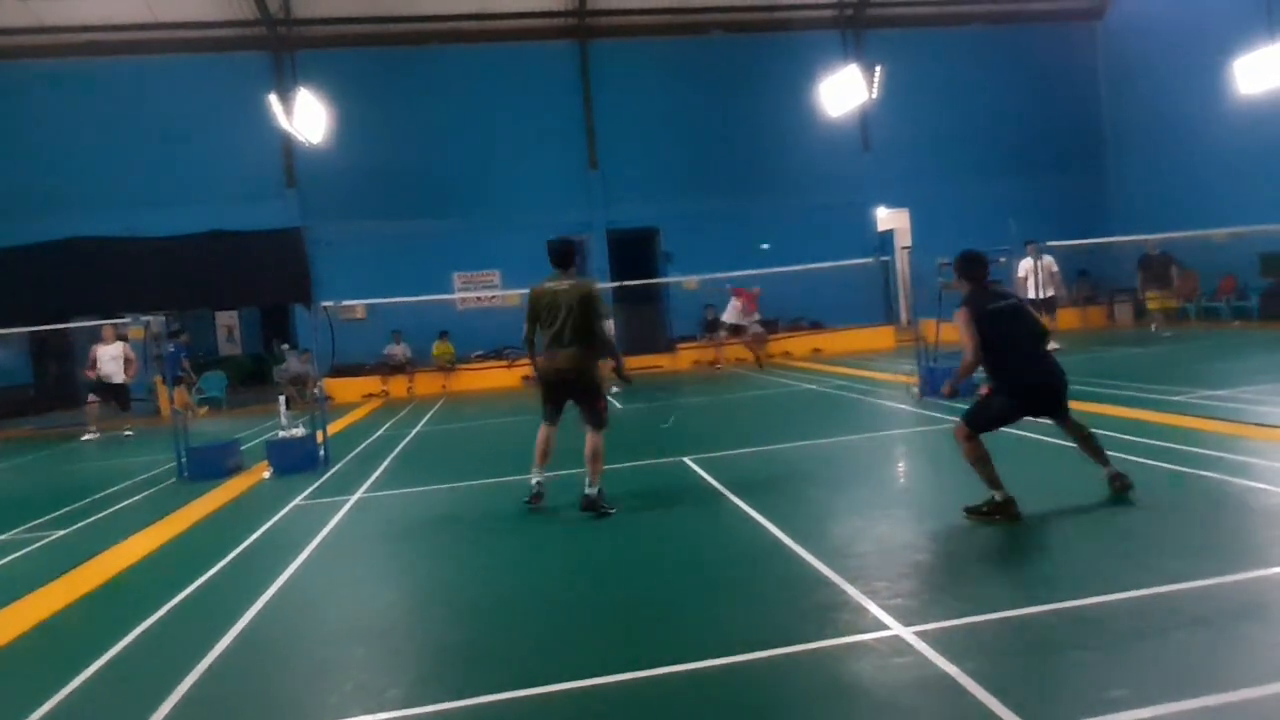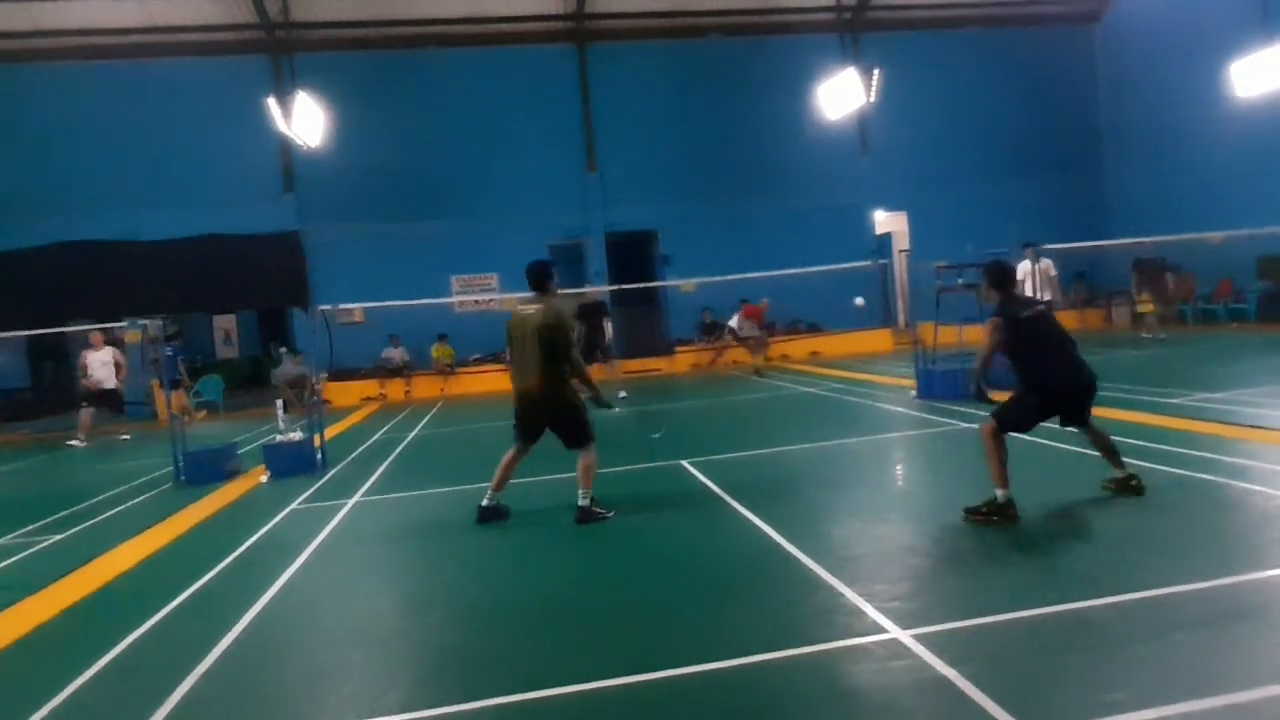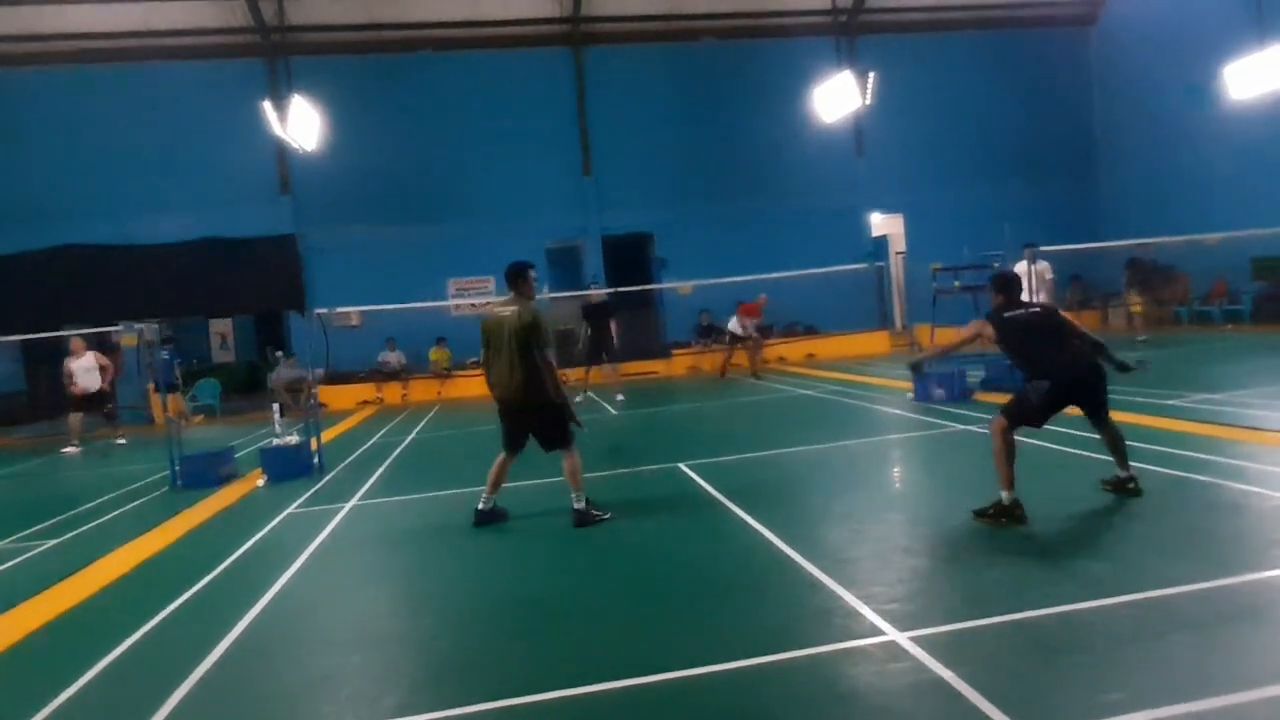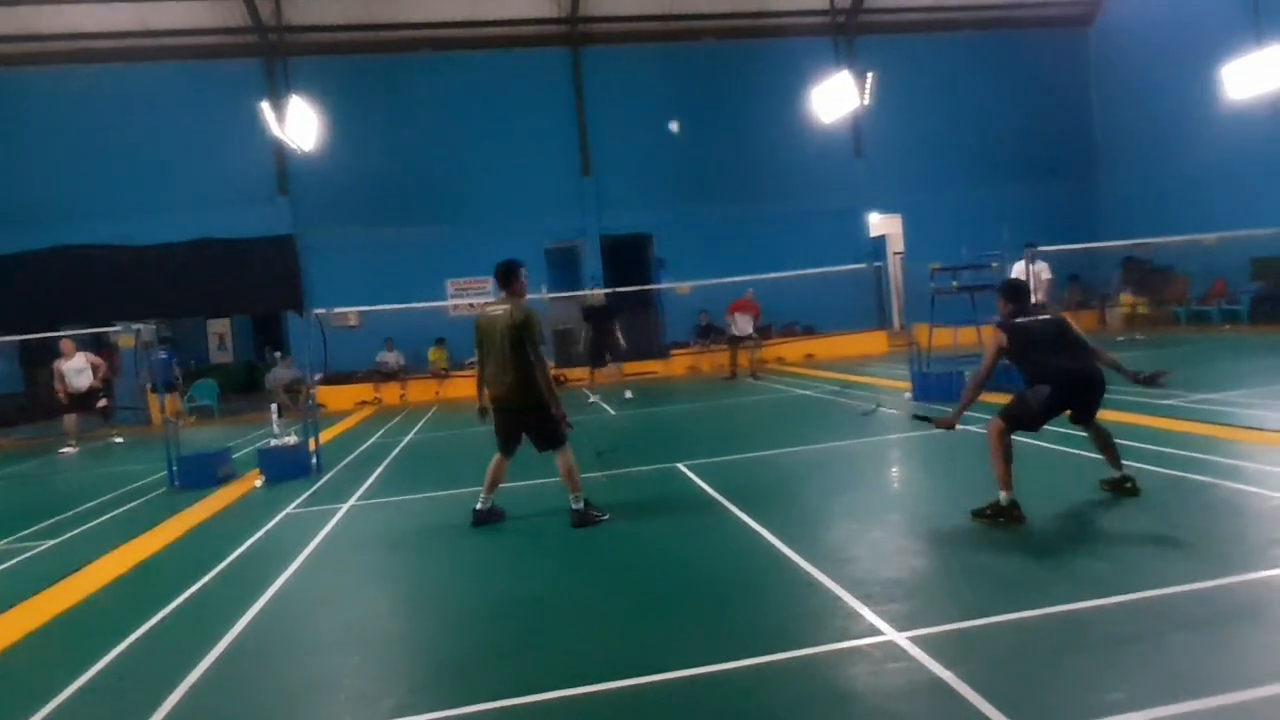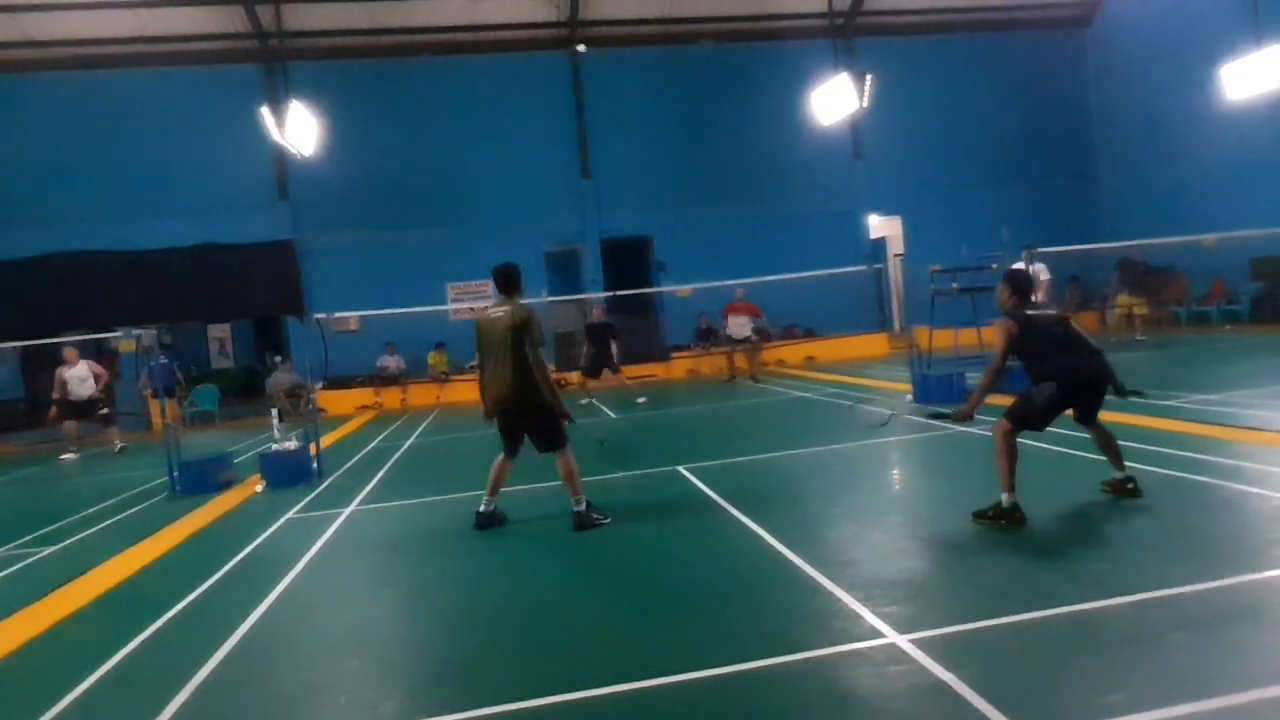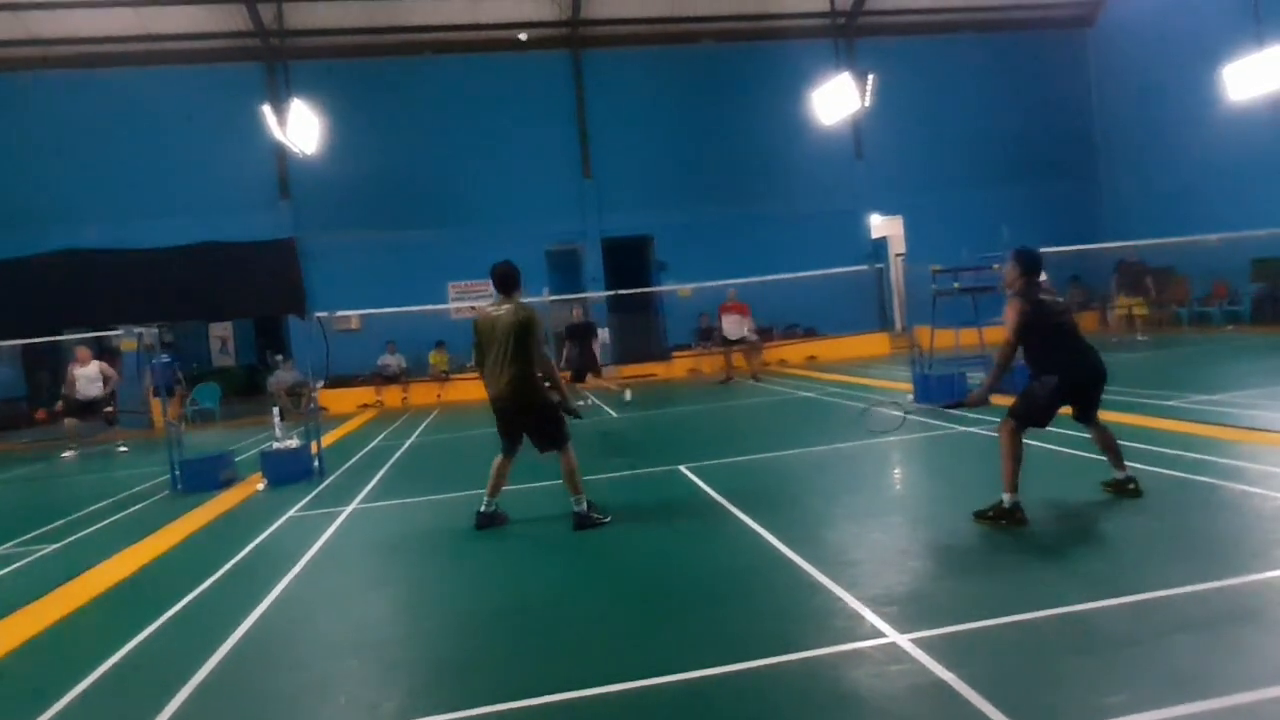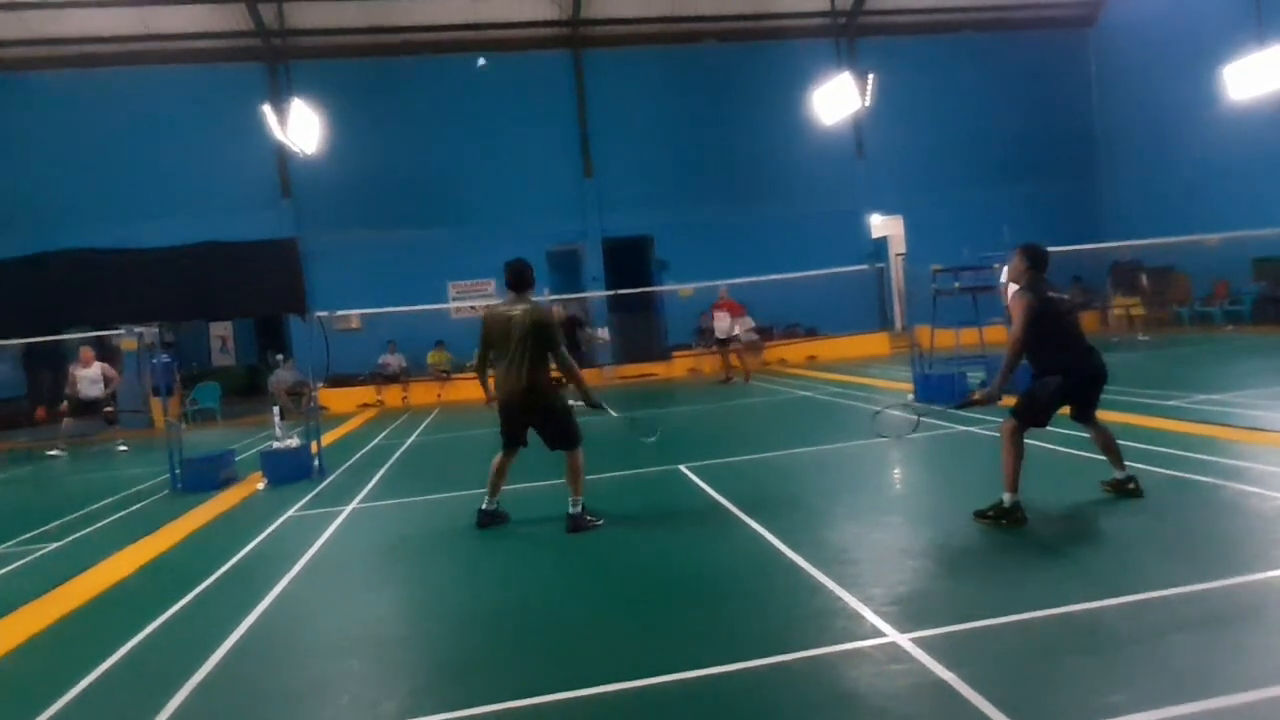
dt=0.2s
person 1, frame 1
left shoulder: (537, 293)
right shoulder: (587, 290)
left elbow: (528, 336)
right elbow: (601, 333)
left wrist: (535, 361)
right wrist: (619, 362)
left hip: (551, 369)
right hip: (583, 369)
left knee: (548, 425)
right knee: (596, 428)
left ankle: (536, 484)
right ankle: (592, 493)
person 1, frame 2
left shoulder: (515, 315)
right shoulder: (555, 314)
left elbow: (511, 360)
right elbow: (572, 360)
right wrist: (594, 390)
left hip: (525, 394)
right hip: (555, 392)
left knee: (520, 448)
right knee: (586, 444)
left ankle: (489, 504)
right ankle: (585, 505)
person 1, frame 3
left shoulder: (489, 316)
right shoulder: (530, 314)
left elbow: (485, 361)
right elbow: (545, 362)
left wrist: (497, 394)
right wrist: (563, 401)
left hip: (505, 397)
right hip: (534, 395)
left knee: (509, 452)
right knee: (568, 447)
left ankle: (484, 507)
right ankle: (581, 507)
person 1, frame 4
left shoulder: (483, 316)
right shoulder: (523, 312)
left elbow: (480, 363)
right elbow: (537, 361)
left wrist: (481, 399)
right wrist: (555, 403)
left hip: (499, 397)
right hip: (528, 396)
left knee: (504, 452)
right knee: (561, 447)
left ankle: (482, 508)
right ankle: (579, 508)
person 1, frame 5
left shoulder: (483, 319)
right shoulder: (523, 314)
left elbow: (481, 364)
right elbow: (536, 361)
left wrist: (486, 401)
right wrist: (557, 400)
left hip: (500, 398)
right hip: (528, 396)
left knee: (508, 453)
right knee: (562, 449)
left ankle: (485, 510)
right ankle: (581, 510)
person 1, frame 6
left shoulder: (481, 317)
right shoulder: (524, 313)
left elbow: (479, 362)
right elbow: (541, 359)
right wrist: (563, 395)
left hip: (499, 397)
right hip: (528, 394)
left knee: (507, 452)
right knee: (563, 447)
left ankle: (486, 510)
right ankle: (581, 510)
person 1, frame 7
left shoulder: (490, 315)
right shoulder: (541, 314)
left elbow: (481, 359)
right elbow: (562, 359)
left wrist: (487, 390)
right wrist: (586, 392)
left hip: (507, 396)
right hip: (540, 395)
left knee: (507, 451)
right knee: (573, 447)
left ankle: (488, 508)
right ankle: (576, 512)
person 2, frame 1
left shoulder: (966, 311)
right shoulder: (1011, 300)
left elbow: (973, 358)
right elbow: (1043, 333)
left wrist: (952, 384)
left hip: (1014, 387)
right hip: (1050, 375)
left knee: (965, 432)
right knee: (1066, 421)
left ankle: (1001, 501)
right ankle: (1112, 474)
person 2, frame 2
left shoulder: (997, 321)
right shoulder: (1039, 306)
left elbow: (984, 362)
left wrist: (978, 378)
left hip: (1045, 387)
right hip: (1082, 377)
left knee: (990, 430)
right knee: (1084, 425)
left ankle: (1002, 502)
right ankle: (1126, 477)
person 2, frame 3
left shoulder: (989, 323)
right shoulder: (1048, 310)
left elbow: (950, 346)
right elbow: (1091, 341)
left wrist: (919, 361)
right wrist: (1117, 363)
left hip: (1052, 378)
right hip: (1090, 371)
left knee: (1000, 428)
right knee: (1101, 420)
left ankle: (1008, 503)
right ankle: (1126, 478)
person 2, frame 4
left shoulder: (1003, 331)
right shoulder: (1057, 319)
left elbow: (981, 378)
right elbow: (1094, 352)
left wrist: (955, 415)
right wrist: (1132, 376)
left hip: (1053, 383)
right hip: (1090, 378)
left knee: (997, 430)
right knee: (1088, 423)
left ankle: (1006, 504)
right ankle: (1122, 479)
person 2, frame 5
left shoulder: (1008, 322)
right shoulder: (1055, 316)
left elbow: (996, 369)
right elbow: (1093, 351)
left wrist: (970, 407)
right wrist: (1115, 384)
left hip: (1059, 379)
right hip: (1094, 374)
left knee: (1003, 430)
right knee: (1090, 422)
left ankle: (1008, 506)
right ankle: (1123, 479)
person 2, frame 6
left shoulder: (1017, 302)
right shoulder: (1053, 300)
left elbow: (1009, 348)
left wrist: (985, 390)
left hip: (1059, 373)
right hip: (1092, 366)
left knee: (1010, 427)
right knee: (1089, 420)
left ankle: (1009, 505)
right ankle: (1124, 479)
person 2, frame 7
left shoulder: (1023, 296)
right shoulder: (1054, 297)
left elbow: (1017, 343)
left wrist: (997, 386)
left hip: (1061, 373)
right hip: (1092, 365)
left knee: (1011, 428)
right knee: (1088, 420)
left ankle: (1010, 505)
right ankle: (1125, 479)
